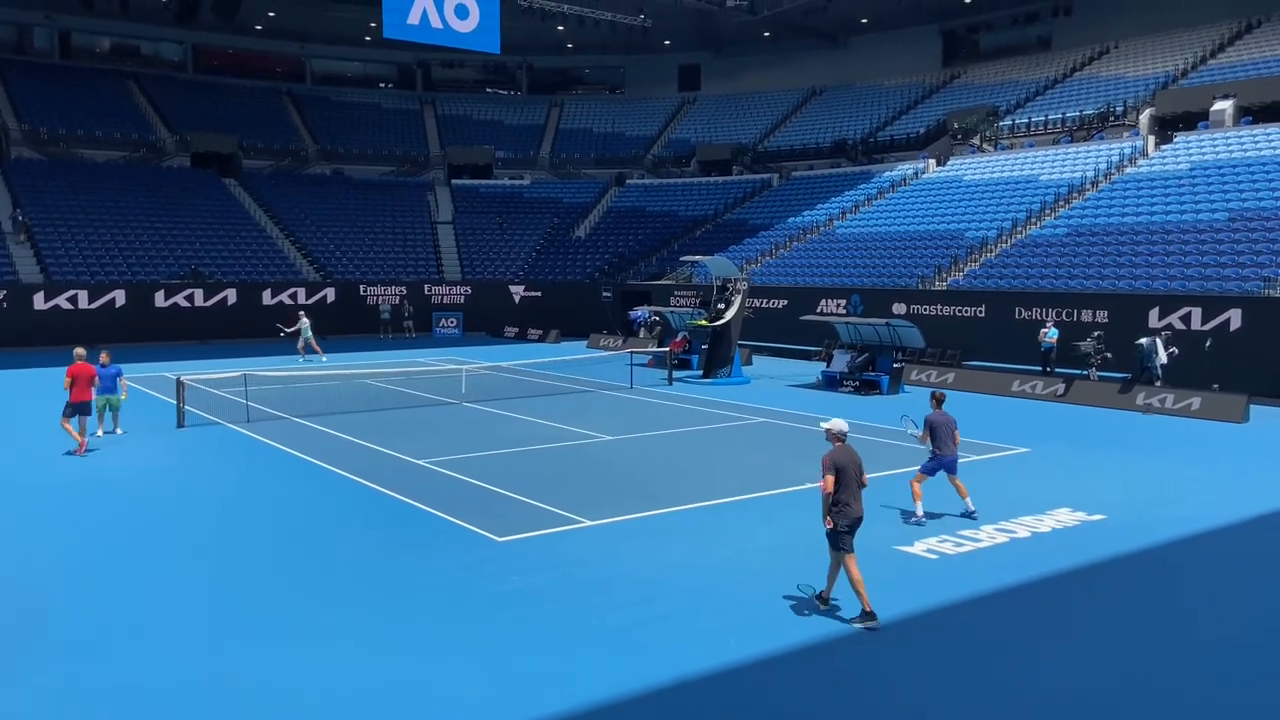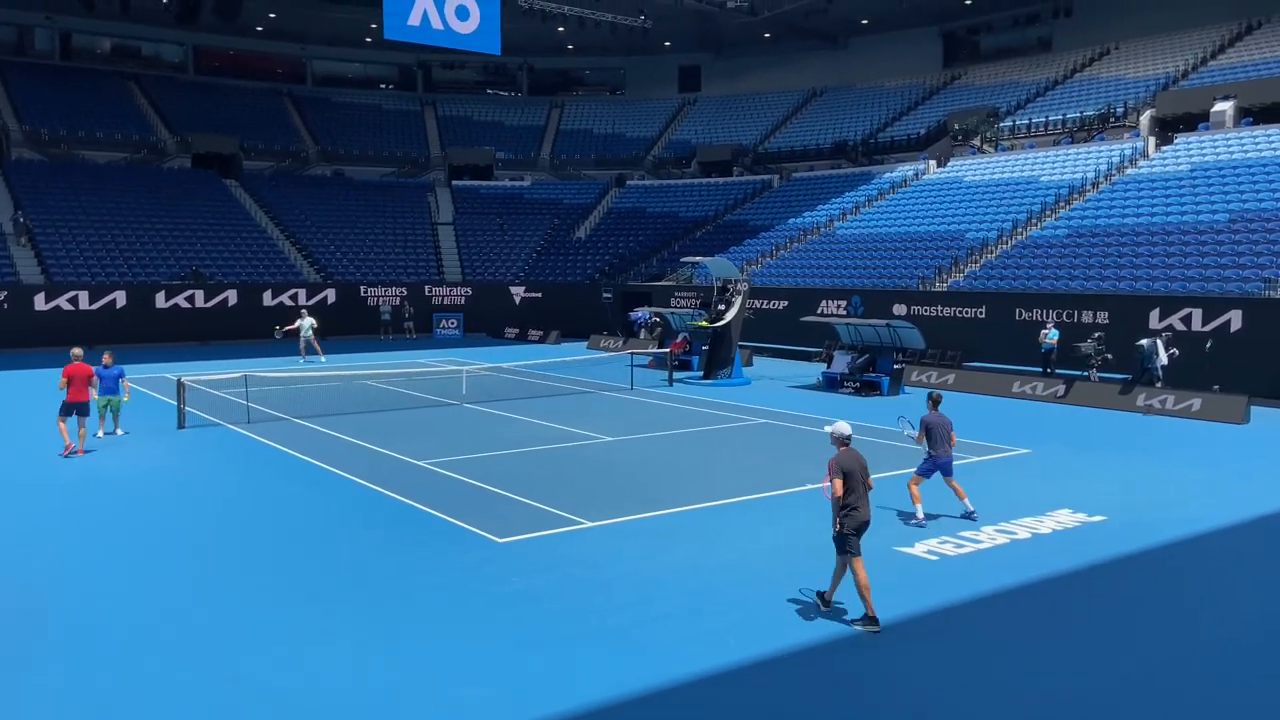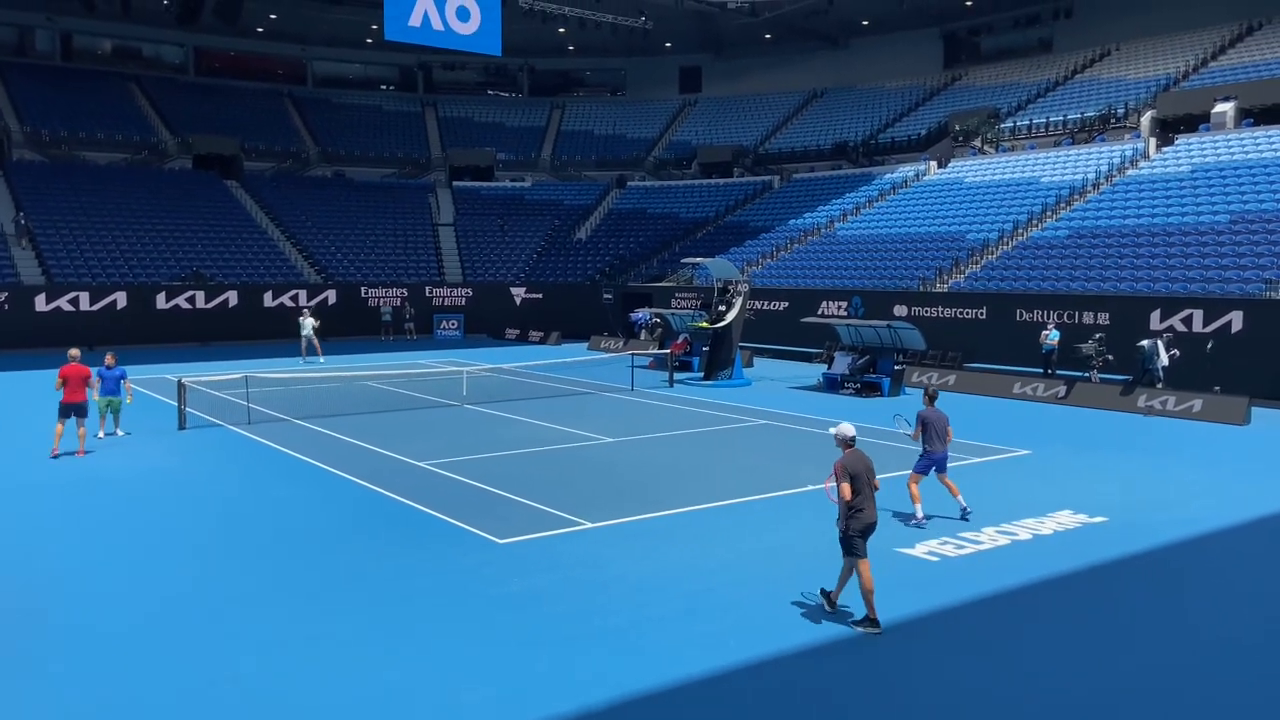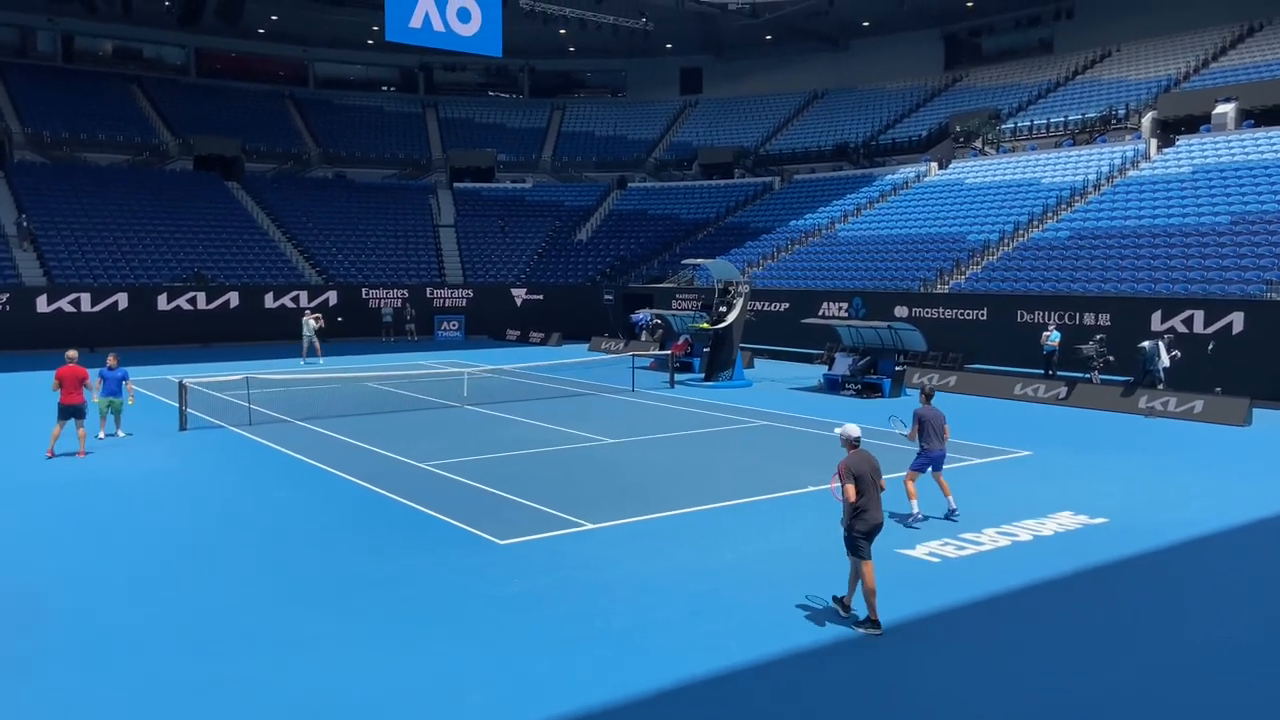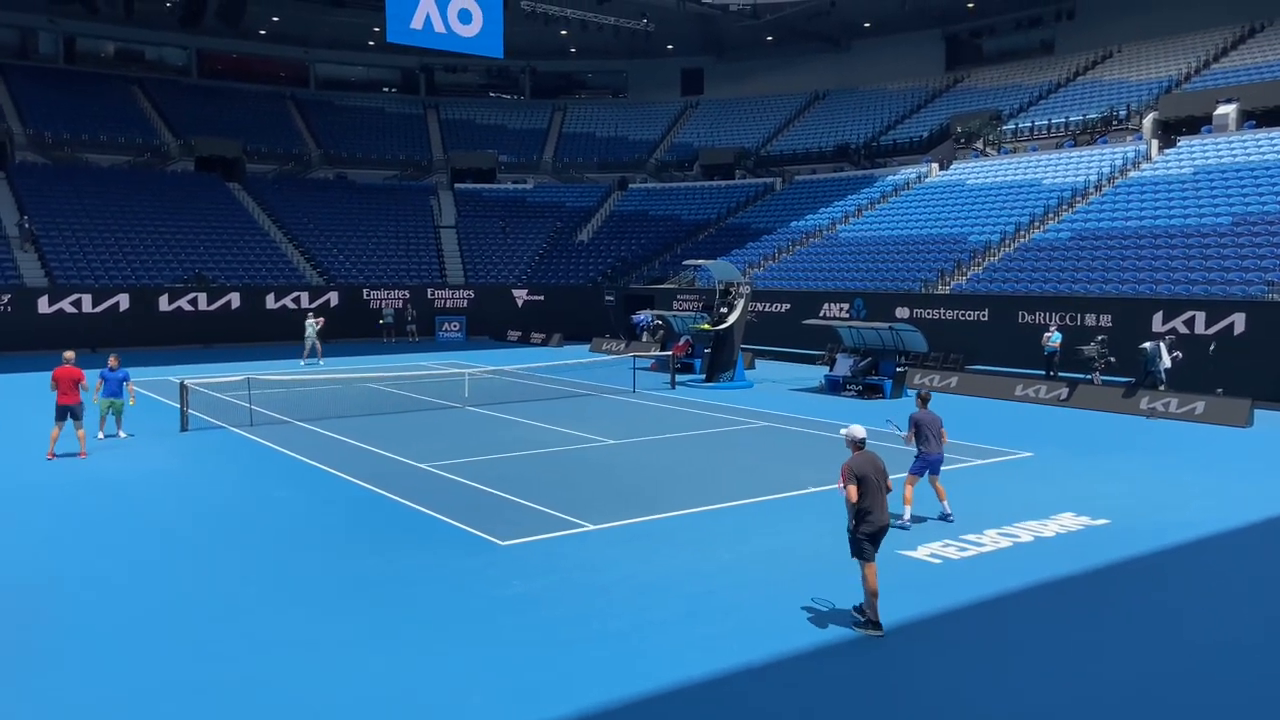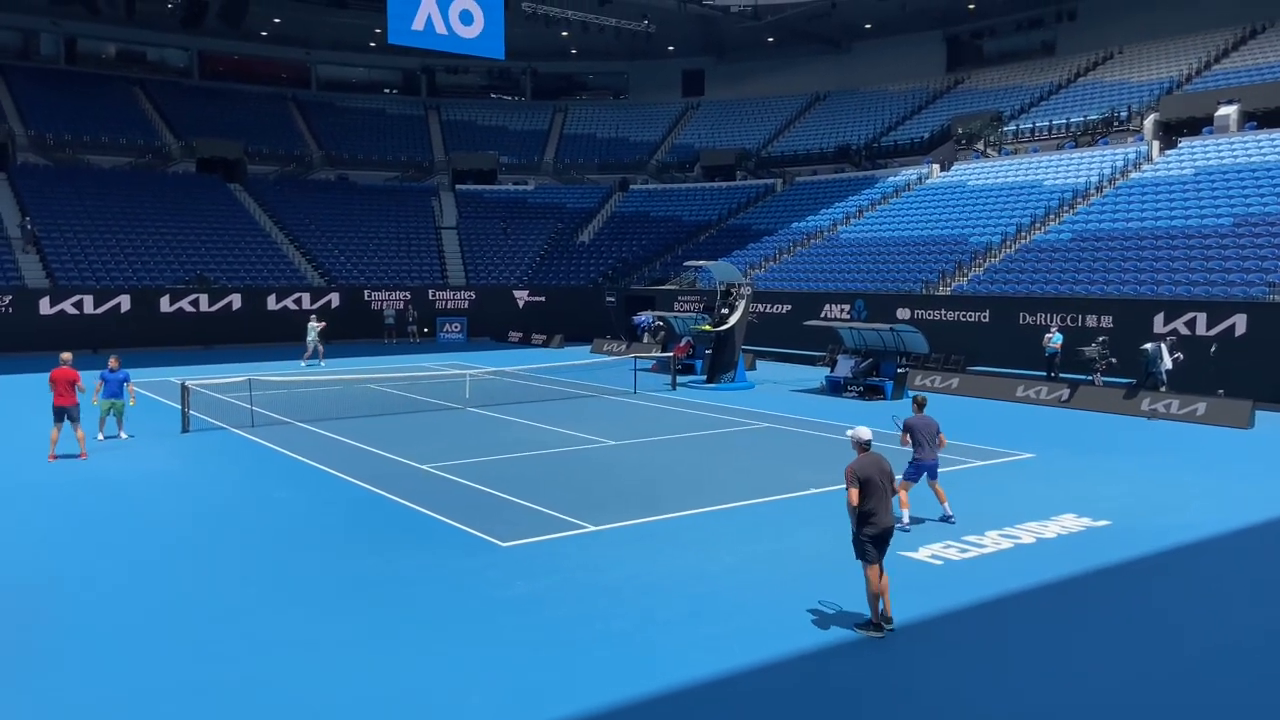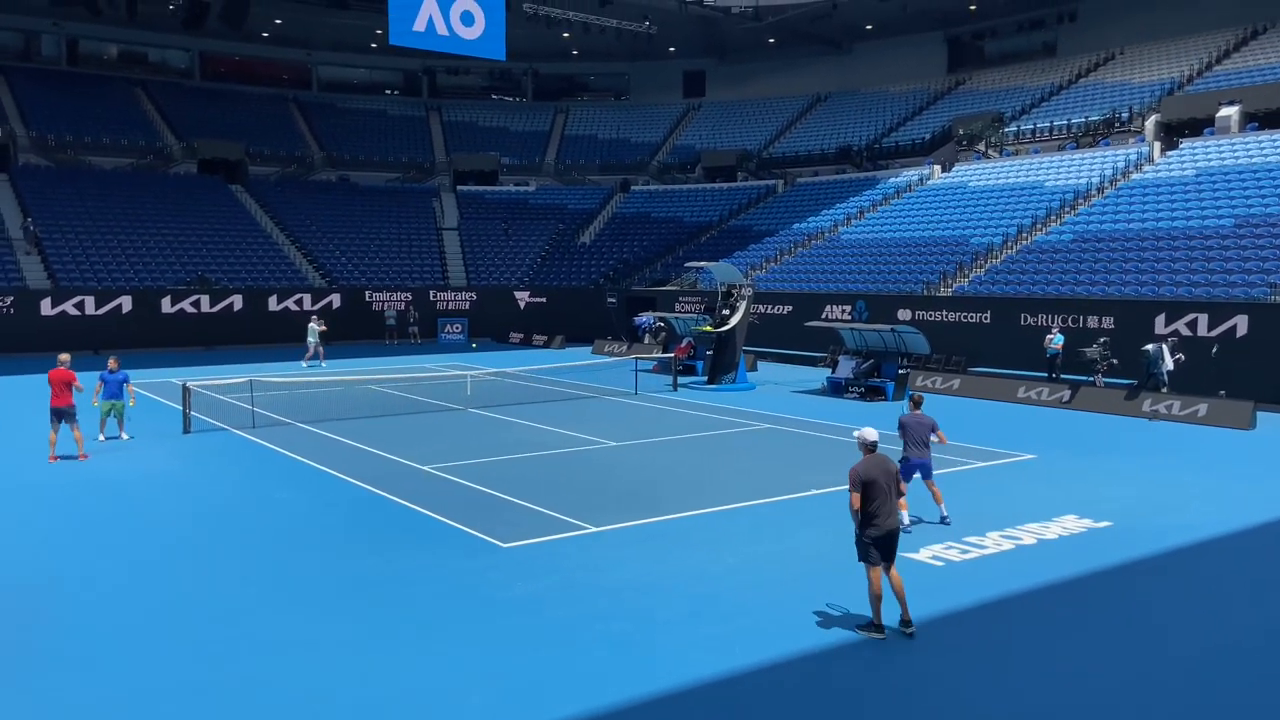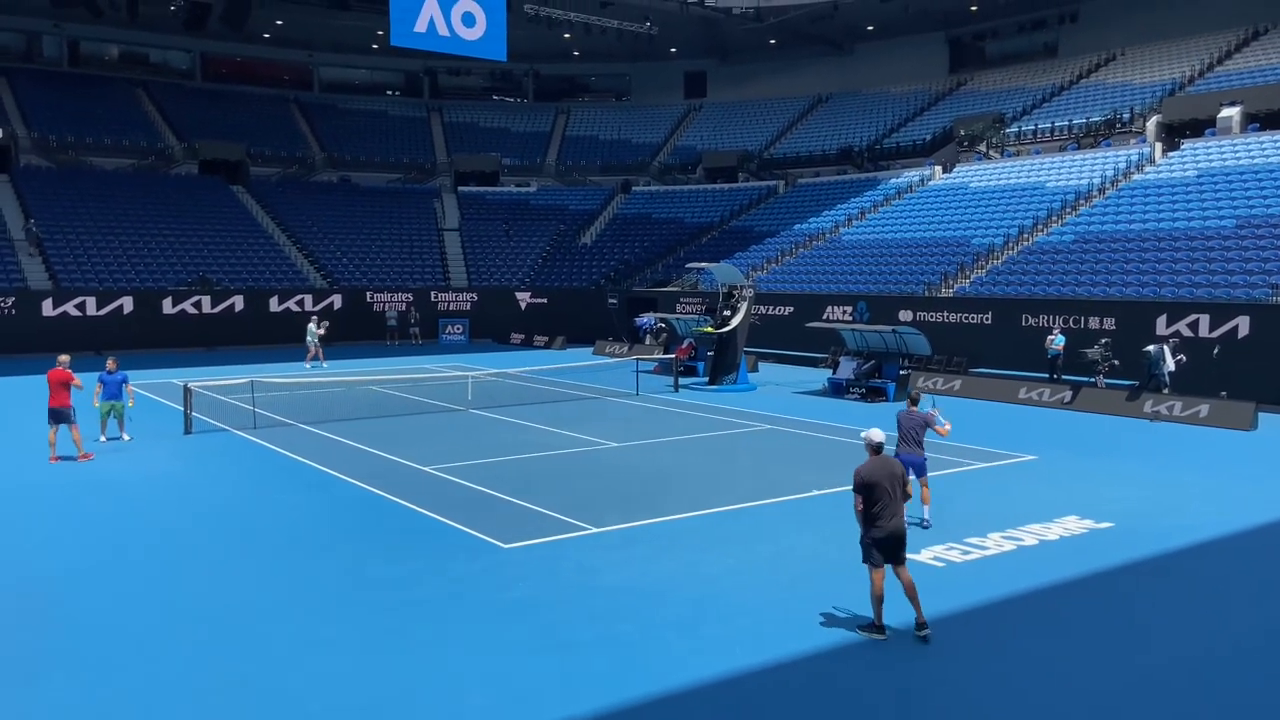
dt=0.1s
person 1, frame 1
left shoulder: (830, 457)
right shoulder: (853, 454)
left elbow: (828, 490)
right elbow: (863, 483)
left wrist: (825, 514)
left hip: (840, 516)
right hip: (856, 513)
left knee: (849, 563)
right knee: (836, 555)
left ankle: (868, 612)
right ankle: (825, 596)
person 1, frame 2
left shoulder: (836, 461)
right shoulder: (858, 456)
left elbow: (837, 493)
right elbow: (870, 485)
left wrist: (835, 517)
left hip: (848, 520)
right hip: (864, 516)
left knee: (857, 567)
right knee: (842, 558)
left ankle: (871, 617)
right ankle: (826, 598)
person 1, frame 3
left shoulder: (842, 464)
right shoulder: (864, 457)
left elbow: (845, 497)
right elbow: (876, 486)
left wrist: (841, 518)
left hip: (855, 521)
right hip: (871, 518)
left knee: (862, 569)
right knee: (849, 560)
left ankle: (872, 619)
right ankle: (832, 598)
person 1, frame 4
left shoulder: (846, 464)
right shoulder: (870, 457)
left elbow: (850, 498)
right elbow: (881, 486)
left wrist: (845, 518)
left hip: (859, 523)
right hip: (877, 519)
left knee: (865, 569)
right knee: (858, 563)
left ankle: (873, 620)
right ankle: (846, 602)
person 1, frame 5
left shoulder: (849, 466)
right shoulder: (876, 459)
left elbow: (852, 499)
right elbow: (889, 487)
left wrist: (850, 520)
left hip: (864, 525)
right hip: (882, 521)
left knee: (869, 571)
right knee: (867, 566)
left ankle: (874, 622)
right ankle: (866, 608)
person 1, frame 6
left shoulder: (853, 468)
right shoulder: (883, 461)
left elbow: (852, 503)
right elbow: (894, 489)
left wrist: (854, 522)
left hip: (867, 528)
right hip: (887, 524)
left knee: (871, 573)
right knee: (879, 569)
left ankle: (876, 624)
right ankle: (887, 614)
person 1, frame 7
left shoulder: (857, 470)
right shoulder: (890, 463)
left elbow: (855, 505)
right elbow: (902, 491)
left wrist: (857, 525)
left hip: (871, 530)
right hip: (892, 526)
left knee: (874, 575)
right knee: (891, 571)
left ankle: (876, 625)
right ankle: (906, 619)
person 1, frame 8
left shoulder: (862, 471)
right shoulder: (897, 465)
left elbow: (858, 507)
right elbow: (908, 493)
left wrist: (862, 527)
left hip: (874, 531)
right hip: (898, 528)
left knee: (877, 577)
right knee: (902, 573)
left ankle: (877, 626)
right ankle: (921, 621)
